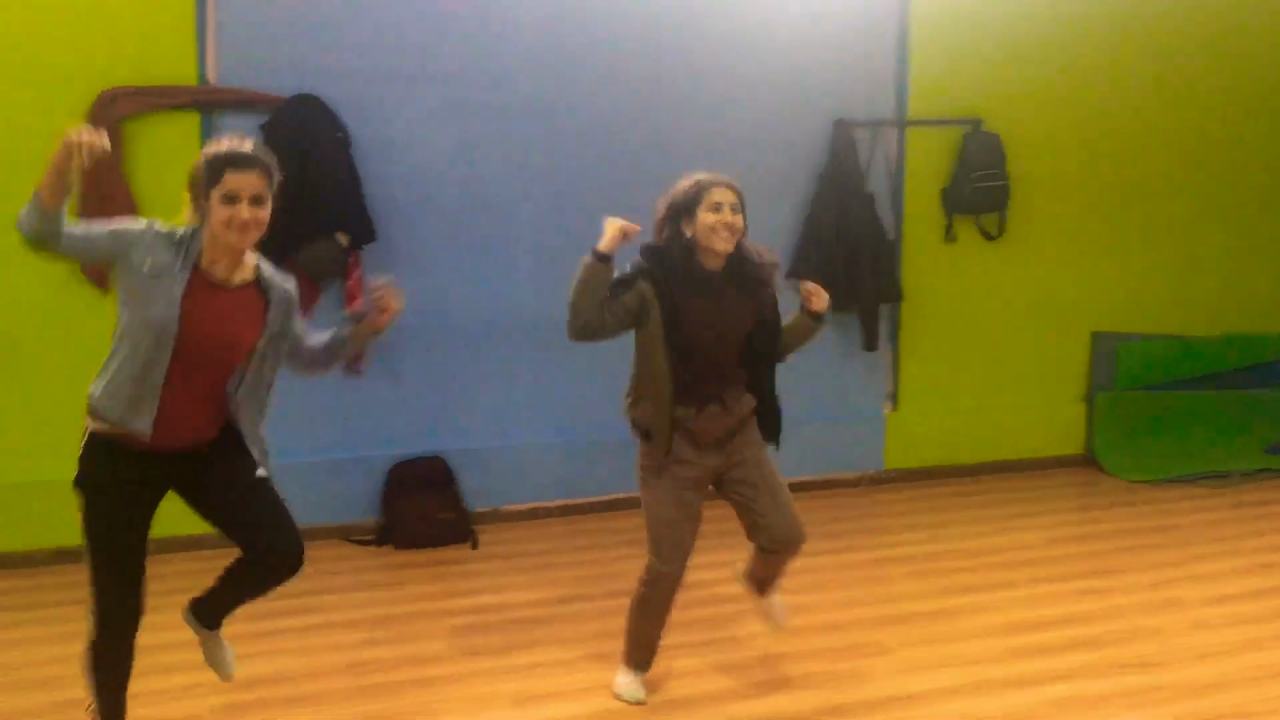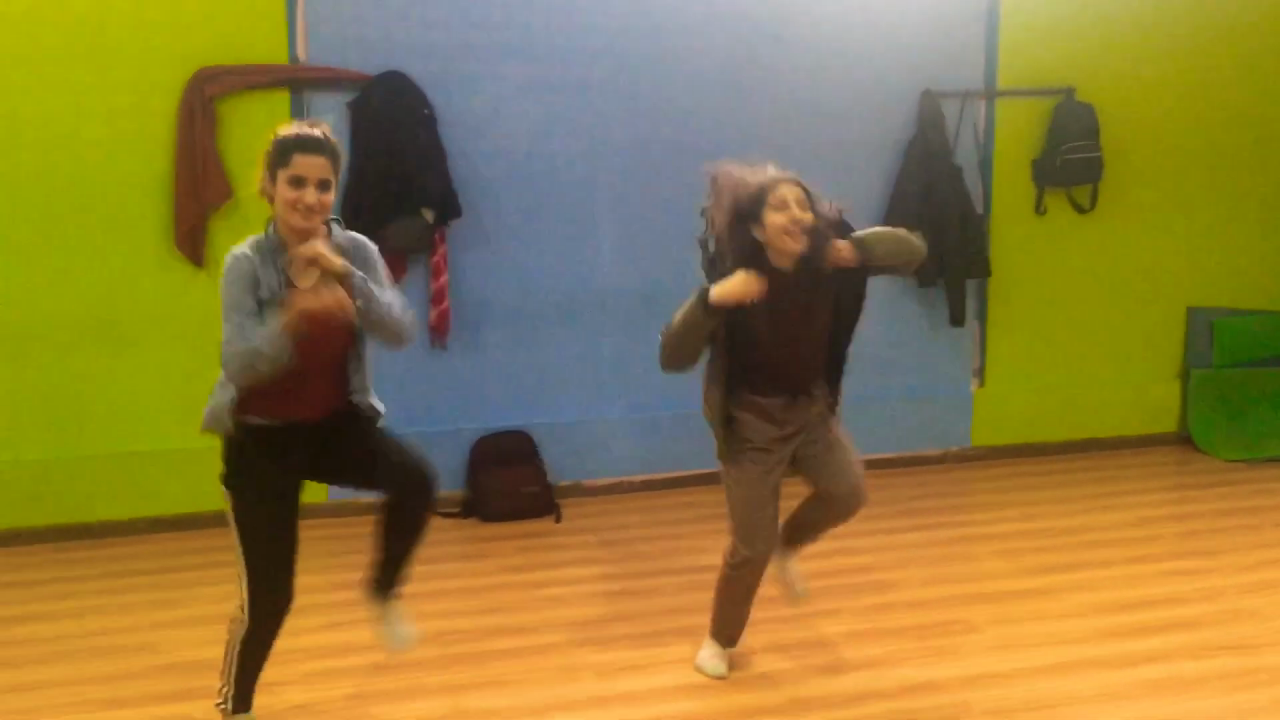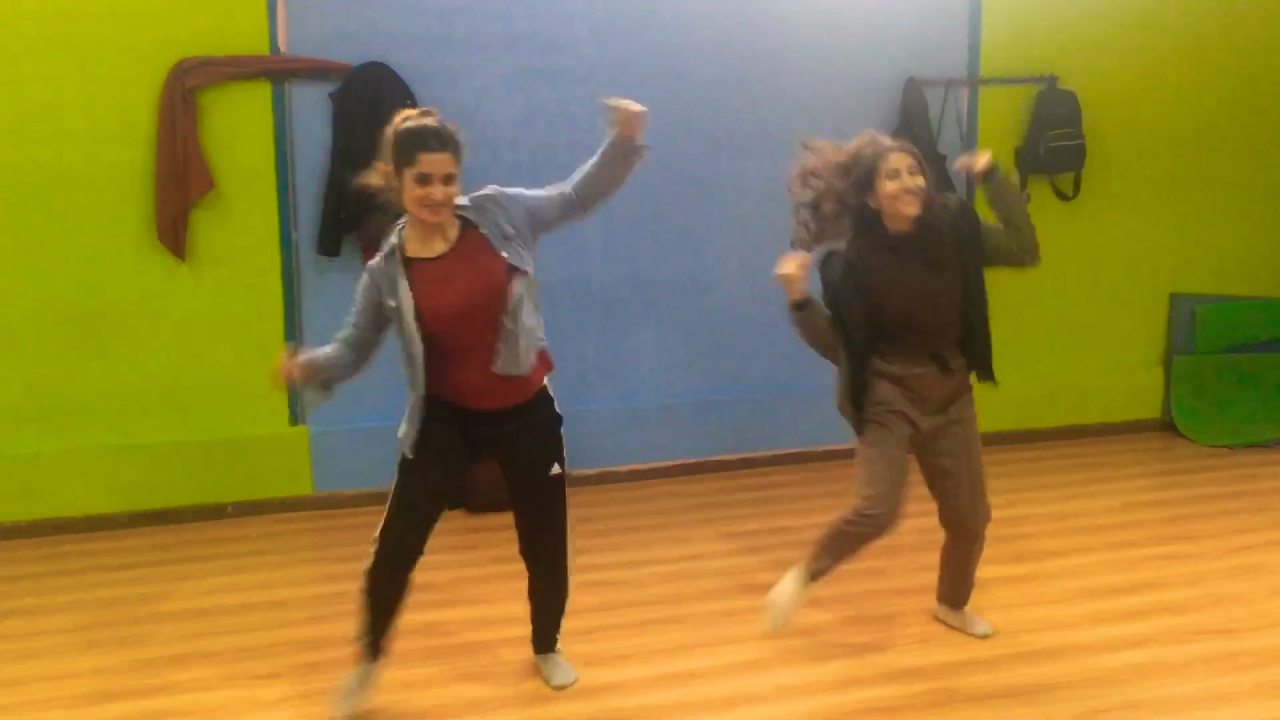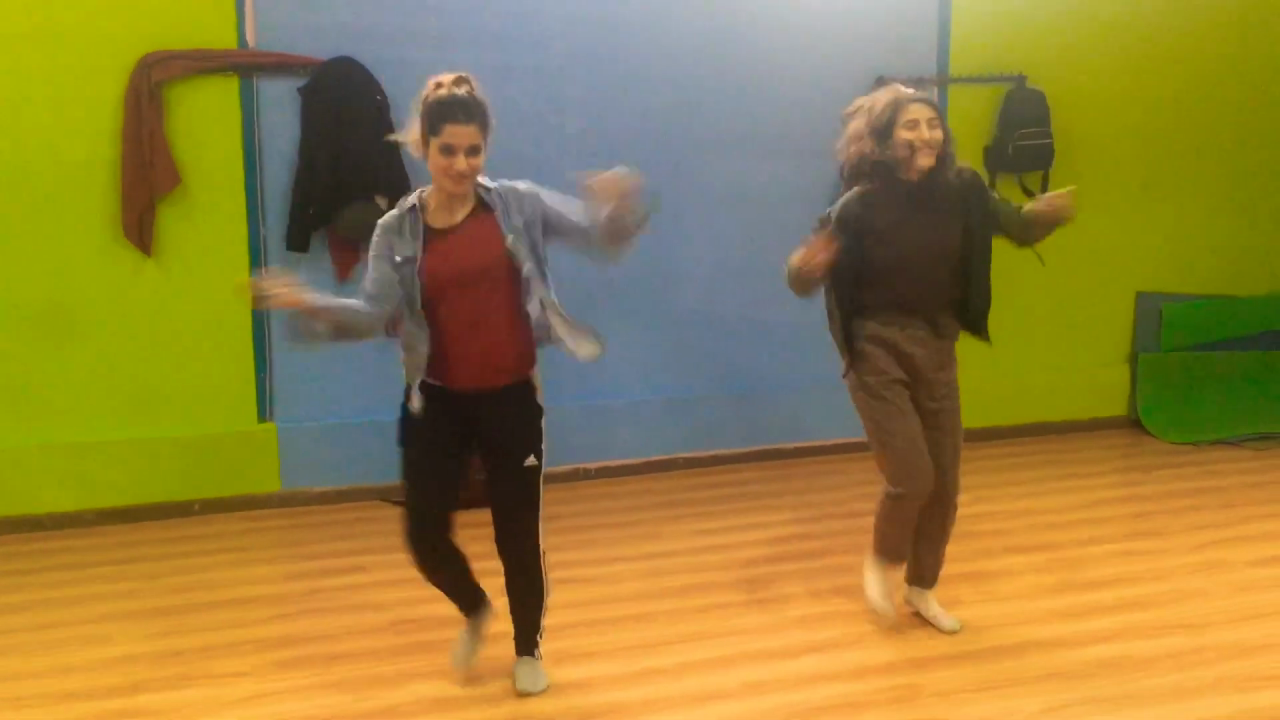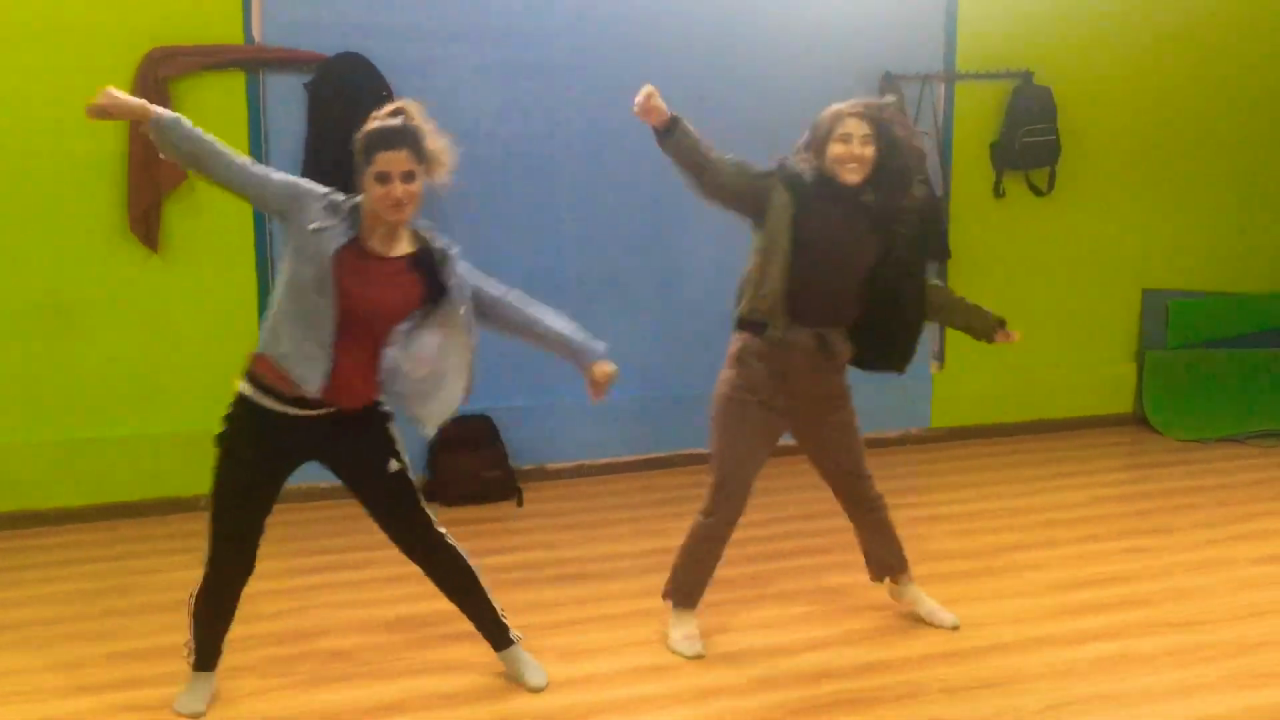
dt=0.5s
person 1, frame 1
left shoulder: (274, 295)
right shoulder: (150, 253)
left elbow: (312, 354)
right elbow: (44, 234)
left wrist: (368, 326)
right wrist: (63, 170)
left hip: (209, 447)
right hip: (122, 450)
left knee: (281, 553)
right knee: (116, 611)
left ankle: (206, 615)
person 1, frame 2
left shoulder: (357, 252)
right shoulder: (246, 262)
left elbow: (400, 329)
right elbow: (243, 363)
left wrist: (340, 272)
right wrist: (300, 311)
left hip: (339, 422)
right hip: (260, 437)
left knee: (416, 482)
right knee: (268, 595)
left ankle: (384, 590)
person 1, frame 3
left shoulder: (497, 214)
right shoulder: (386, 271)
left elbow: (582, 197)
right elbow: (352, 351)
left wrist: (624, 141)
right wrist: (306, 367)
left hip: (525, 410)
right hip: (447, 418)
left knee: (545, 545)
right knee: (395, 548)
left ankle: (546, 649)
right ankle: (368, 657)
person 1, frame 4
left shoulder: (517, 204)
right shoulder: (398, 230)
left elbow: (604, 241)
right elbow: (371, 315)
left wrist: (620, 208)
right wrist: (304, 302)
left hip: (509, 398)
right hip: (435, 402)
left knee: (517, 536)
right knee: (426, 540)
left ankle: (528, 650)
right ankle: (474, 613)
person 1, frame 5
left shoulder: (436, 268)
right shoulder: (317, 214)
left elbow: (514, 310)
right elbow: (221, 166)
left wrist: (590, 355)
right wrist: (146, 114)
left hip: (352, 421)
right hip: (266, 414)
left knee: (424, 541)
right knee: (228, 561)
left ankle: (505, 644)
person 2, frame 1
left shoulder: (752, 279)
right shoulder: (655, 283)
right elbow: (582, 325)
left wrist: (810, 317)
right wrist: (602, 254)
left hip: (736, 426)
right hip: (672, 435)
left knee: (785, 535)
right knee: (668, 563)
left ankle: (761, 584)
right ankle: (634, 663)
person 2, frame 2
left shoulder: (829, 255)
right shoulder: (732, 278)
left elbow: (911, 249)
right elbow: (673, 358)
left wrist: (859, 249)
right wrist: (711, 298)
left hip: (812, 411)
right hip: (753, 422)
left knee: (847, 491)
right knee: (750, 548)
left ankle: (789, 543)
right ankle: (719, 640)
person 2, frame 3
left shoulder: (950, 229)
right shoulder: (850, 260)
left elbow: (1024, 253)
right elbow: (832, 345)
left wrist: (994, 178)
right wrist: (798, 298)
left hip: (948, 395)
right hip: (888, 395)
left knee: (969, 514)
right knee: (876, 512)
left ankle: (953, 603)
right ankle: (803, 576)
person 2, frame 4
left shoulder: (961, 193)
right shoulder: (861, 206)
left elbow: (1023, 227)
right elbow: (804, 281)
left wrist: (1050, 209)
right wrist: (804, 265)
left hip: (937, 355)
right hip: (878, 355)
left knee: (945, 485)
right knee: (911, 481)
left ankle: (921, 591)
right ankle: (882, 562)
person 2, frame 5
left shoulder: (883, 218)
right shoulder: (787, 193)
left elbow: (912, 289)
right elbow: (712, 176)
left wrist: (988, 324)
right wrist: (667, 125)
left hip: (823, 375)
right hip: (761, 366)
left knee: (857, 488)
right knee: (726, 502)
left ankle: (903, 587)
right ankle: (681, 609)
